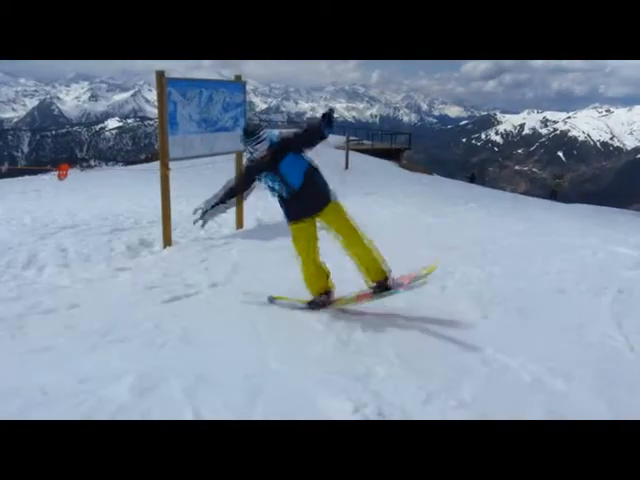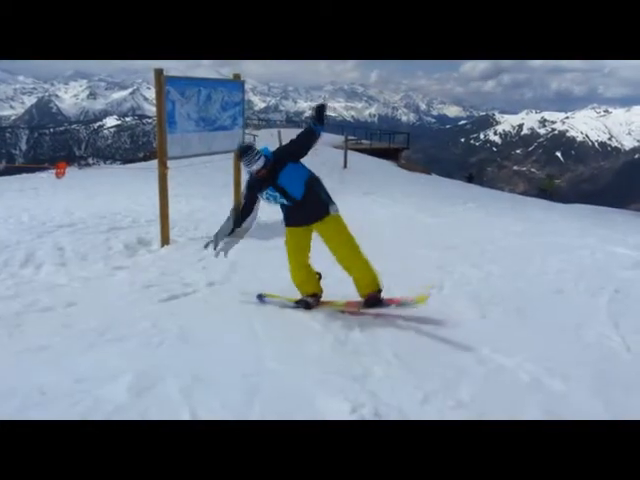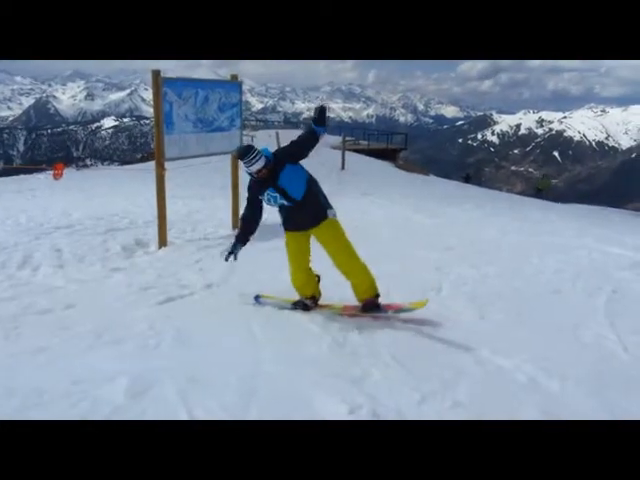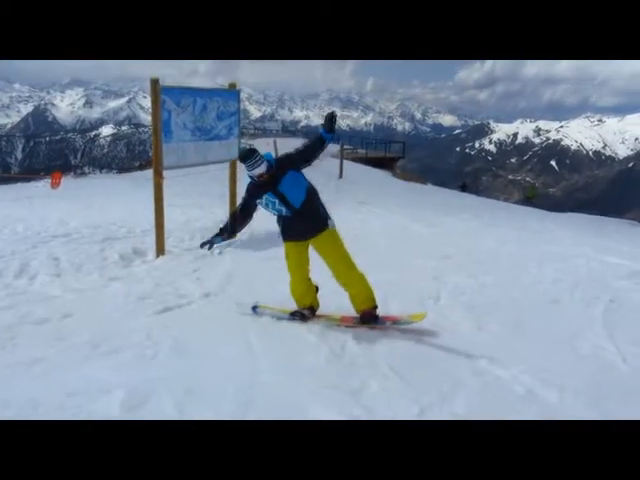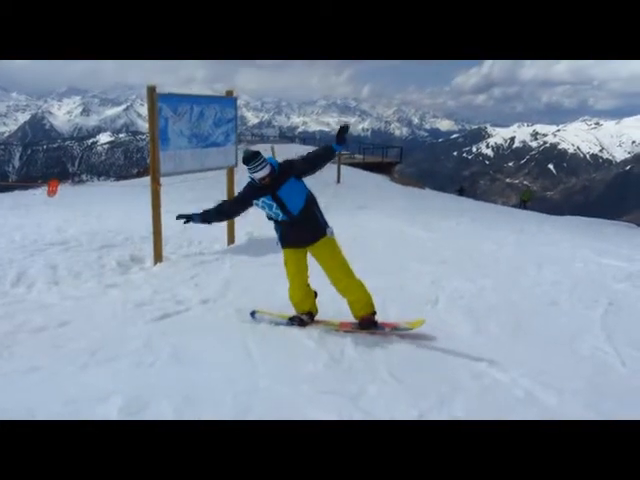
dt=0.3s
person 1, frame 1
left shoulder: (287, 145)
right shoulder: (254, 168)
left elbow: (310, 136)
right elbow: (236, 189)
left wrist: (324, 125)
right wrist: (212, 207)
left hip: (321, 199)
right hip: (297, 212)
left knee: (352, 239)
right knee: (308, 257)
left ankle: (380, 278)
right ankle: (322, 292)
person 1, frame 2
left shoulder: (284, 157)
right shoulder: (254, 185)
left elbow: (304, 140)
right elbow: (245, 211)
left wrist: (317, 123)
right wrist: (226, 232)
left hip: (320, 209)
right hip: (295, 220)
left knee: (346, 252)
right knee: (296, 263)
left ankle: (371, 291)
right ankle: (311, 293)
person 1, frame 3
left shoulder: (283, 158)
right shoulder: (255, 187)
left elbow: (304, 143)
right elbow: (250, 217)
left wrist: (317, 126)
right wrist: (238, 242)
left hip: (318, 213)
right hip: (293, 224)
left knee: (344, 257)
right knee: (297, 266)
left ankle: (368, 296)
right ankle: (309, 295)
person 1, frame 4
left shoulder: (287, 164)
right shoulder: (254, 190)
left elbow: (311, 150)
right elbow: (241, 215)
left wrist: (326, 132)
right wrist: (220, 234)
left hip: (317, 222)
right hip: (292, 233)
left knee: (343, 268)
right knee: (298, 275)
left ankle: (367, 308)
right ankle: (307, 305)
person 1, frame 5
left shoulder: (288, 170)
right shoulder: (252, 191)
left elbow: (314, 160)
right elbow: (229, 208)
left wrist: (336, 144)
right wrist: (199, 217)
left hip: (315, 230)
right hip: (289, 239)
left knee: (341, 274)
right knee: (297, 281)
left ankle: (365, 313)
right ankle: (306, 311)
